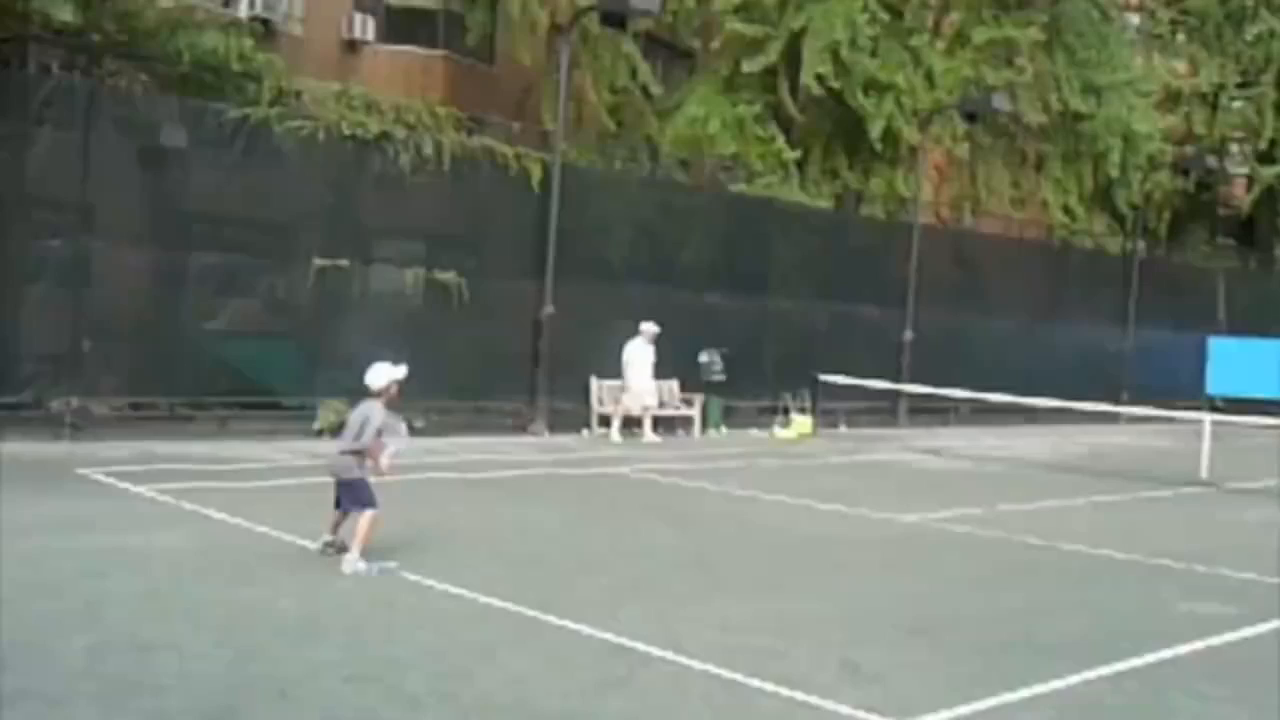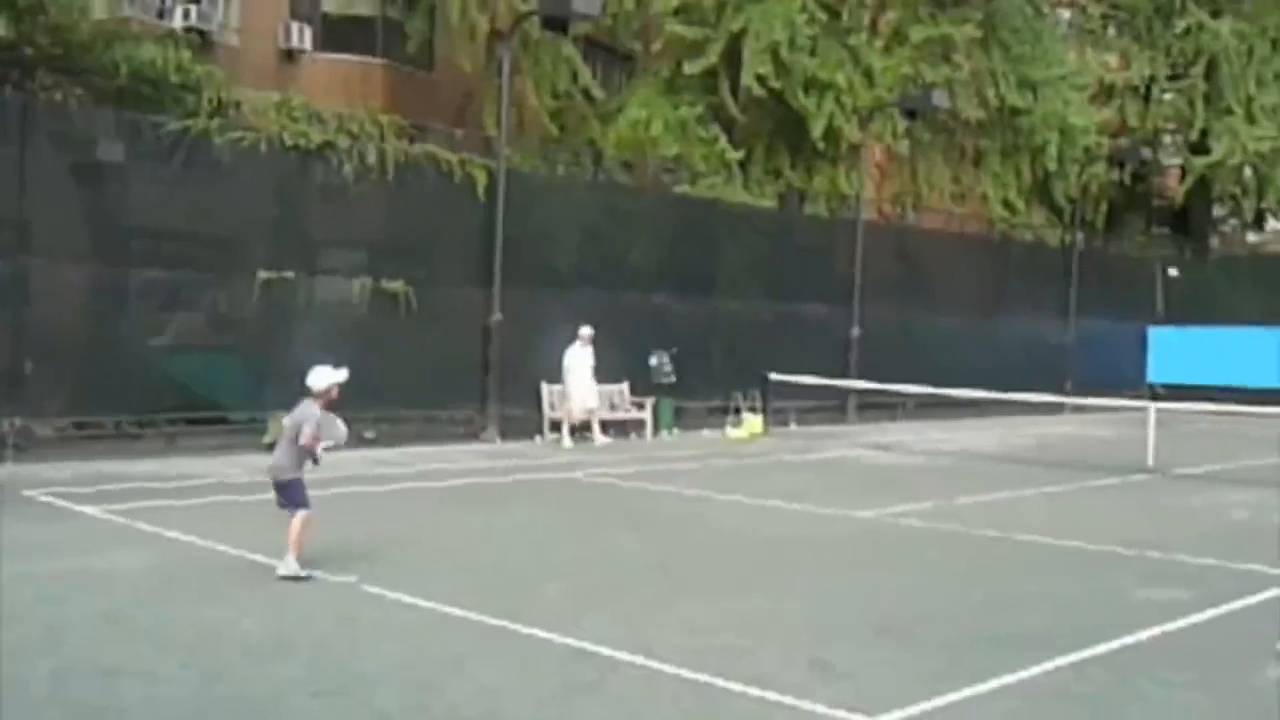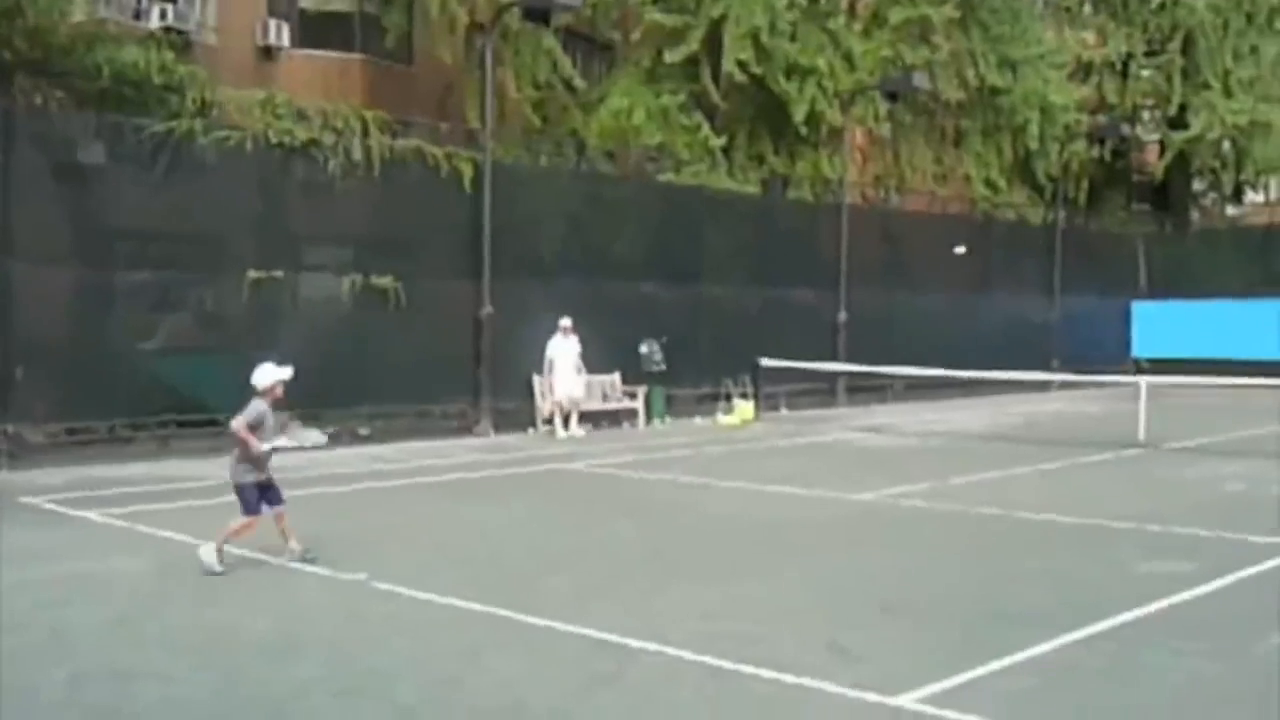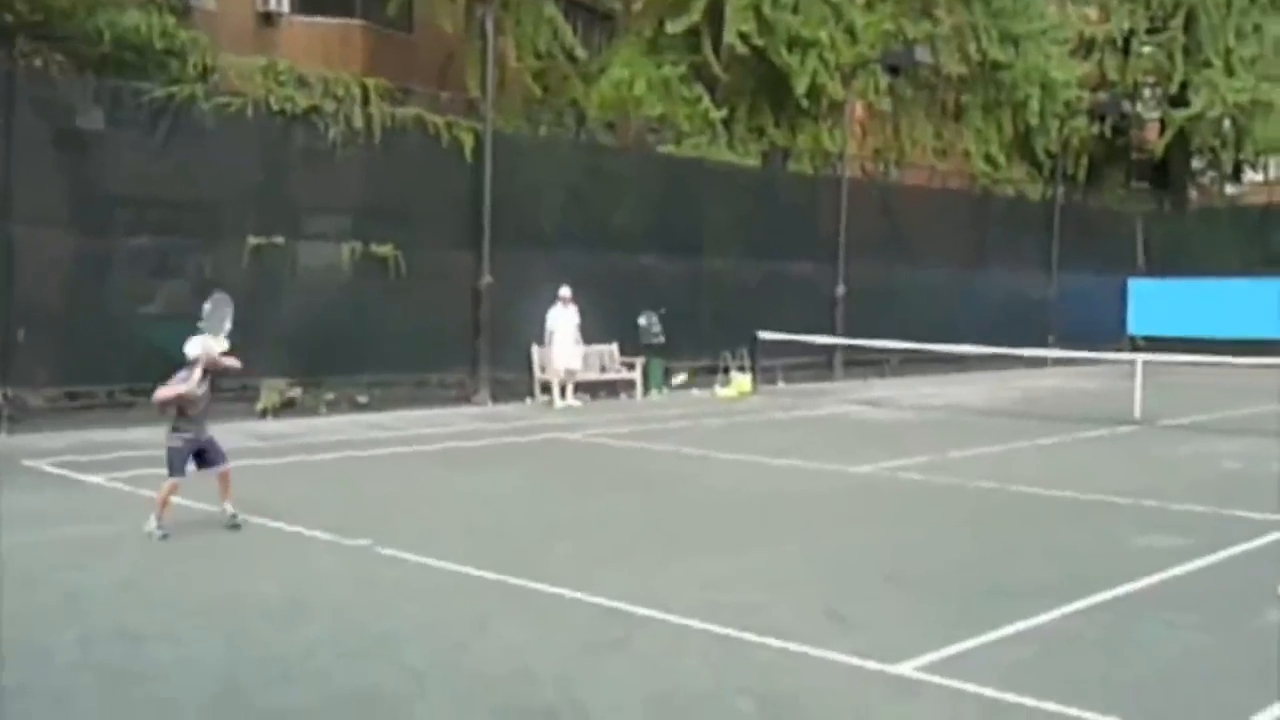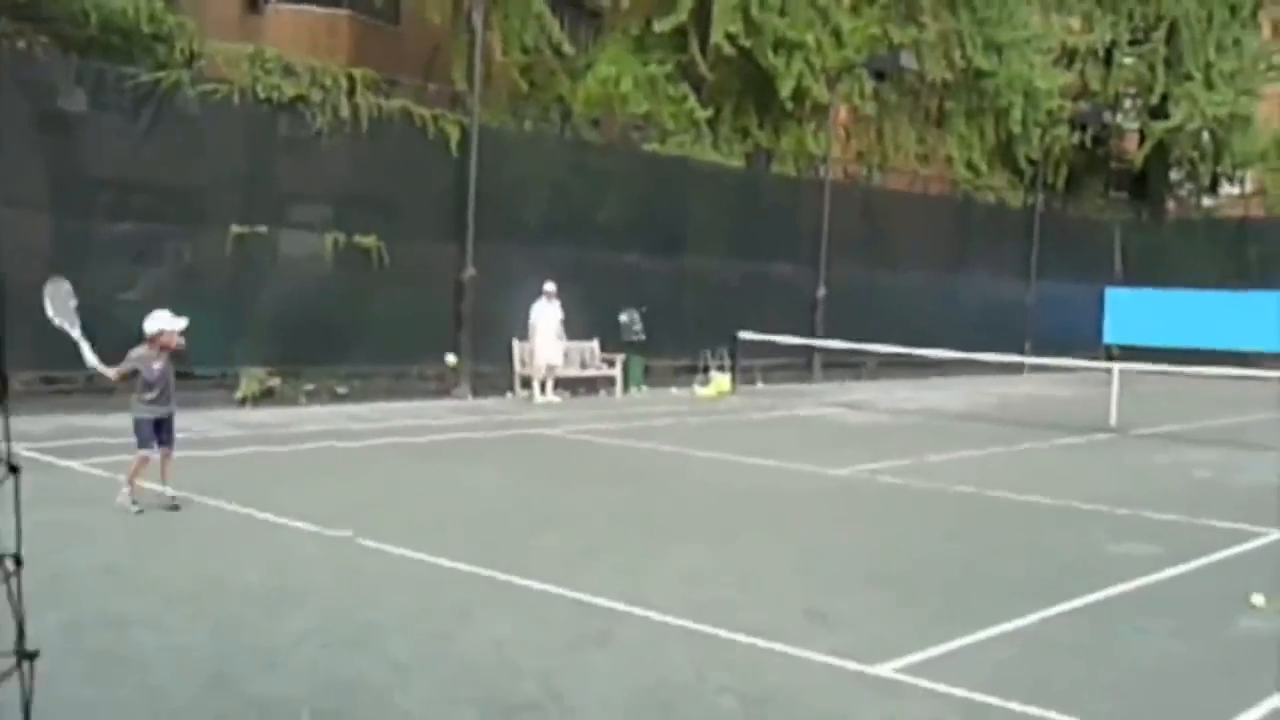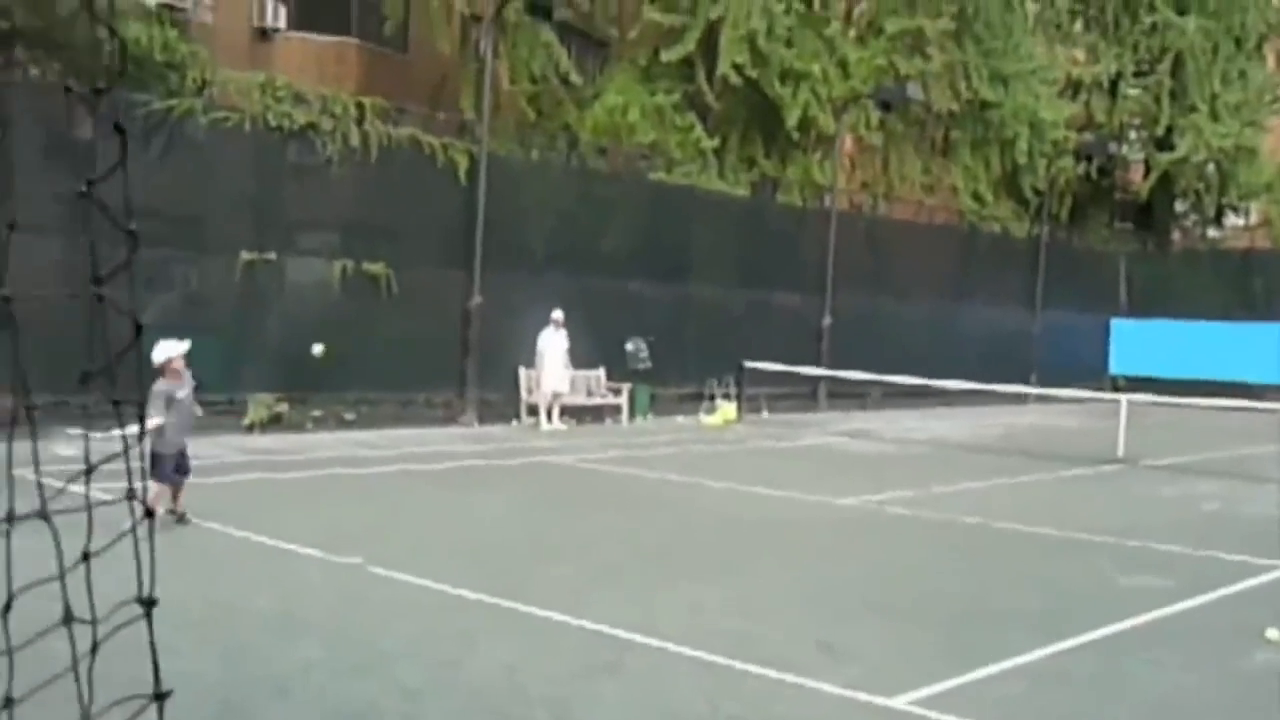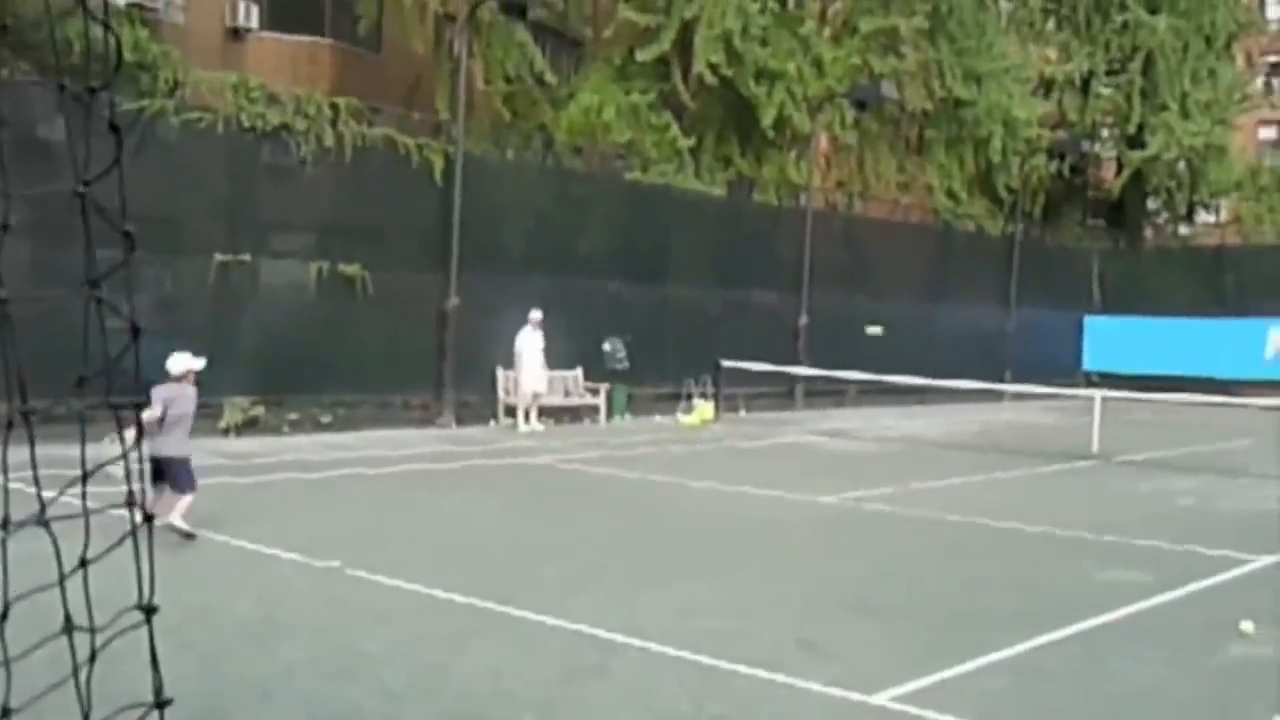
dt=0.4s
person 1, frame 1
left shoulder: (366, 405)
right shoulder: (378, 412)
right elbow: (368, 442)
left wrist: (378, 453)
right wrist: (378, 461)
left hip: (342, 463)
right hip: (350, 467)
left knee: (345, 506)
right knee: (369, 510)
left ankle: (329, 540)
right ankle: (353, 559)
person 1, frame 2
left shoulder: (306, 405)
right shoulder: (314, 414)
left elbow: (285, 424)
right elbow: (304, 441)
right wrist: (315, 450)
left hip: (287, 466)
right hip: (286, 469)
left knee: (301, 511)
right knee: (301, 511)
left ankle: (291, 560)
right ankle: (288, 564)
person 1, frame 3
left shoulder: (267, 408)
right shoulder: (259, 408)
right elbow: (235, 425)
right wrist: (252, 443)
left hip: (261, 472)
right hip: (245, 472)
left knee: (279, 509)
right knee: (251, 518)
left ankle: (294, 548)
right ankle: (213, 550)
person 1, frame 4
left shoulder: (208, 369)
right shoulder: (181, 379)
left elbow: (236, 365)
right elbow: (157, 397)
left wrist: (217, 356)
right wrist: (183, 390)
left hip: (201, 435)
right hip: (179, 438)
left knee: (223, 469)
right knee: (174, 480)
left ankle: (228, 511)
right ankle: (155, 521)
person 1, frame 5
left shoulder: (168, 349)
right shoulder: (137, 355)
left elbow: (179, 342)
right elbow: (117, 375)
left wrist: (175, 341)
right wrist: (105, 370)
left hip: (165, 410)
right hip: (144, 412)
left knee: (167, 451)
right knee: (145, 454)
left ankle: (167, 493)
right ankle: (128, 491)
person 1, frame 6
left shoulder: (186, 377)
right shoulder: (161, 389)
right elbow: (155, 419)
left wrist: (194, 408)
left hip: (178, 443)
right hip: (165, 447)
left knee: (182, 476)
right knee: (162, 486)
left ankle: (177, 508)
person 1, frame 7
left shoulder: (159, 391)
right shoulder: (192, 392)
left elbow: (155, 414)
left wrist: (136, 431)
left hip: (157, 451)
right hip: (177, 453)
left knee: (160, 488)
right knee: (187, 494)
right ankle: (175, 518)
